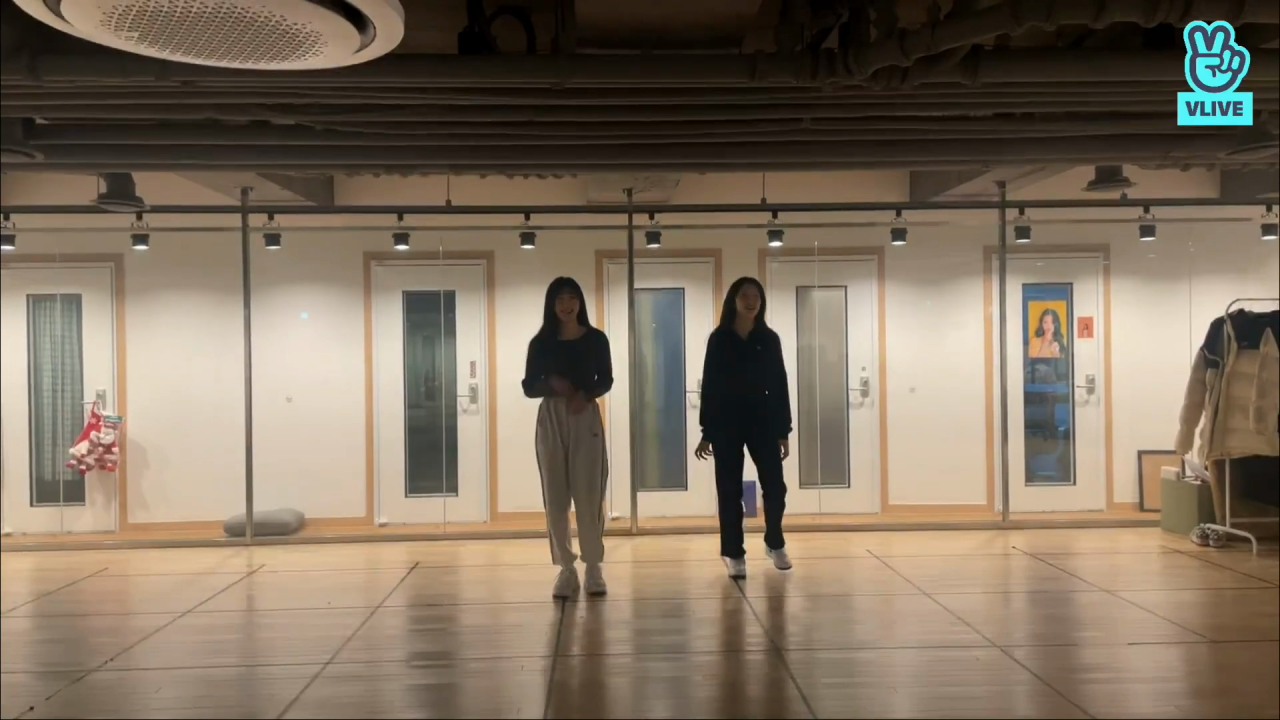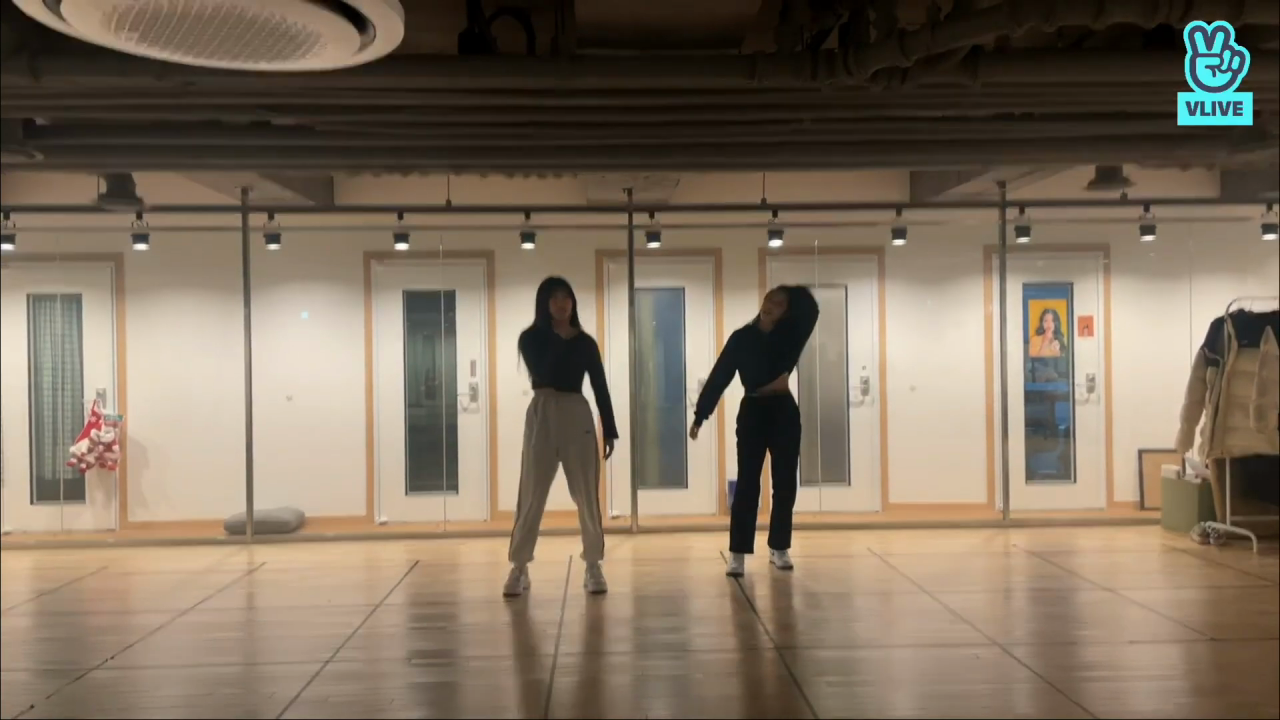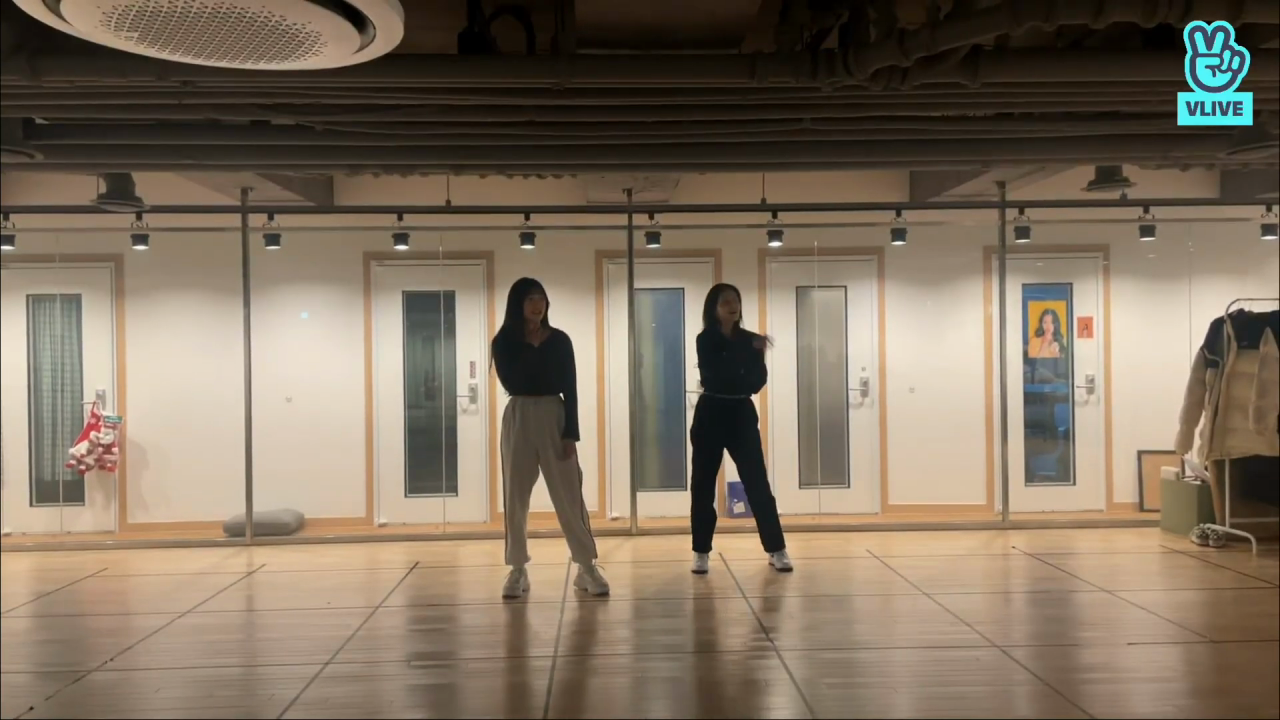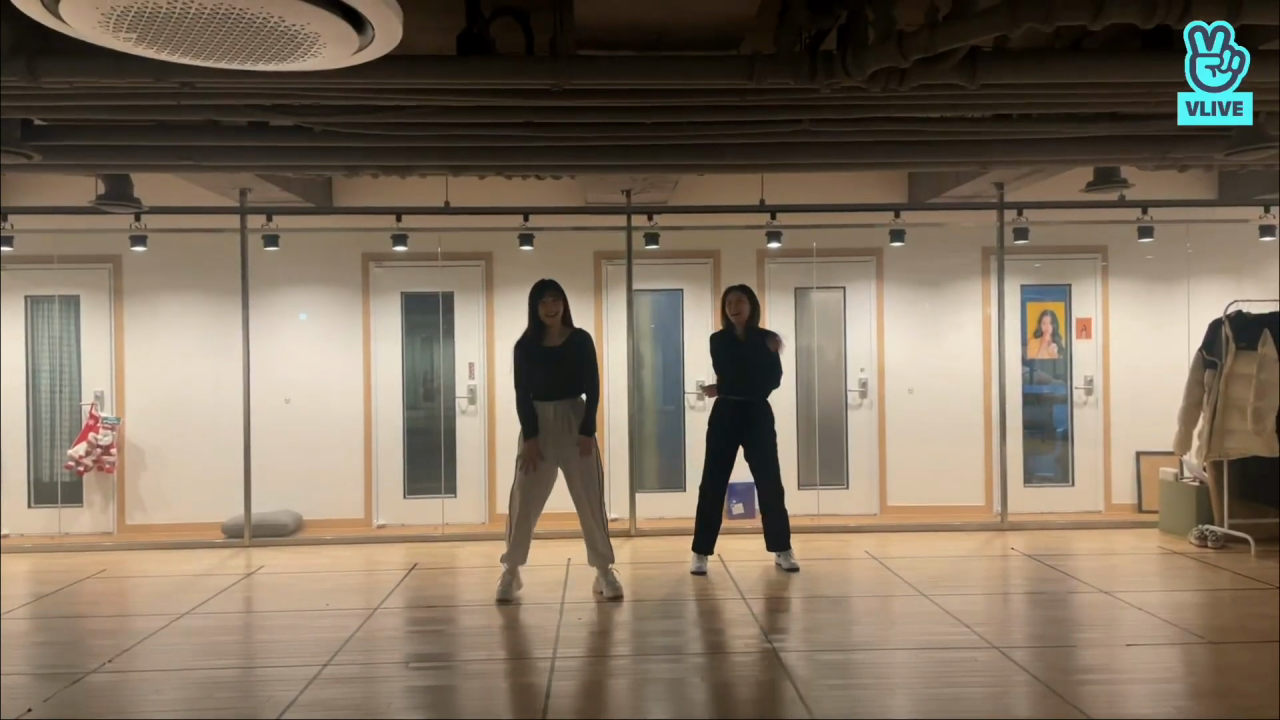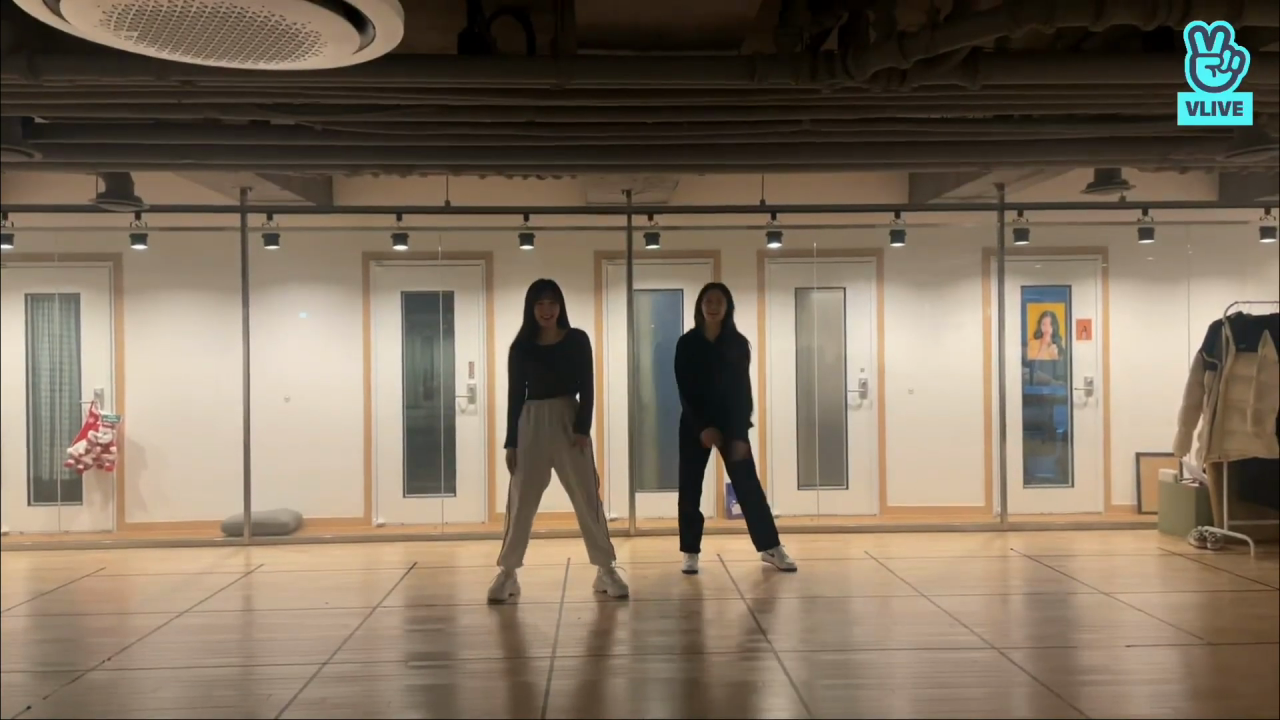
dt=1s
person 1, frame 1
left shoulder: (595, 339)
right shoulder: (541, 342)
left elbow: (606, 380)
right elbow: (528, 388)
left wrist: (585, 395)
right wrist: (550, 383)
left hip: (585, 417)
right hip: (551, 418)
left knee: (588, 494)
right knee: (555, 497)
left ankle: (593, 567)
right ankle: (566, 569)
person 1, frame 2
left shoulder: (585, 341)
right shoulder: (532, 338)
left elbow: (600, 386)
right elbow: (540, 371)
left wrist: (609, 432)
right wrist: (559, 339)
left hip: (577, 414)
right hip: (541, 414)
left knee: (586, 494)
right knee: (531, 494)
left ankle: (593, 566)
right ankle: (519, 568)
person 1, frame 3
left shoulder: (559, 340)
right shoulder: (504, 341)
left elbow: (570, 388)
right elbow: (510, 382)
left wrist: (571, 433)
right wrist: (530, 347)
left hip: (554, 417)
right hip: (518, 418)
left knee: (569, 494)
right knee: (516, 496)
left ankle: (587, 567)
right ankle: (518, 570)
person 1, frame 4
left shoulder: (581, 340)
right shoulder: (526, 346)
left elbow: (592, 388)
right elbow: (521, 394)
left wrist: (587, 429)
right wrist: (529, 436)
left hip: (575, 421)
right hip: (539, 424)
left knee: (590, 499)
right knee: (524, 500)
left ankle: (604, 571)
right ankle: (511, 571)
person 1, frame 5
left shoulder: (577, 340)
right shoulder: (521, 347)
left elbow: (586, 387)
right elbow: (515, 394)
left wrist: (582, 428)
right wrist: (510, 441)
left hip: (568, 419)
right hip: (532, 422)
left knee: (586, 497)
right knee: (521, 500)
left ankle: (606, 570)
right ankle: (507, 572)
person 2, frame 1
left shoulder: (769, 339)
right shoulder: (719, 339)
left elbow: (780, 385)
right elbow: (710, 387)
left wrist: (784, 430)
right wrist: (706, 432)
left hip: (762, 415)
right hip: (727, 417)
left knee: (775, 484)
right knee: (730, 489)
left ankle: (775, 545)
right ankle: (734, 554)
person 2, frame 2
left shoulder: (789, 334)
right shoulder: (742, 337)
left elbow: (810, 308)
right elbow: (719, 376)
left wrist: (791, 301)
right wrist: (700, 415)
left hip: (783, 410)
right hip: (753, 410)
left knee: (785, 482)
right knee: (748, 483)
left ankle: (779, 548)
right ankle: (738, 553)
person 2, frame 3
left shoulder: (752, 340)
right shoulder: (706, 340)
left elbow: (758, 381)
right elbow: (715, 373)
right wrist: (748, 351)
left hip: (741, 413)
right hip: (710, 413)
left knee: (757, 483)
right knee: (703, 485)
left ankle: (776, 550)
right ankle: (701, 552)
person 2, frame 4
left shoulder: (767, 339)
right shoulder: (719, 341)
left elbow: (772, 379)
right elbow: (730, 376)
left wrist: (728, 388)
right wrist: (766, 352)
left hip: (758, 415)
right hip: (725, 416)
left knee: (770, 485)
right knee: (712, 486)
left ankle: (783, 551)
right ankle: (701, 553)
person 2, frame 5
left shoulder: (737, 343)
right shoulder: (687, 343)
left elbow: (742, 389)
right elbow: (684, 389)
left wrist: (740, 433)
right wrist: (701, 427)
left hip: (730, 419)
right hip: (695, 421)
left knee: (748, 484)
right knee: (689, 487)
left ankle: (772, 548)
right ankle: (690, 552)
